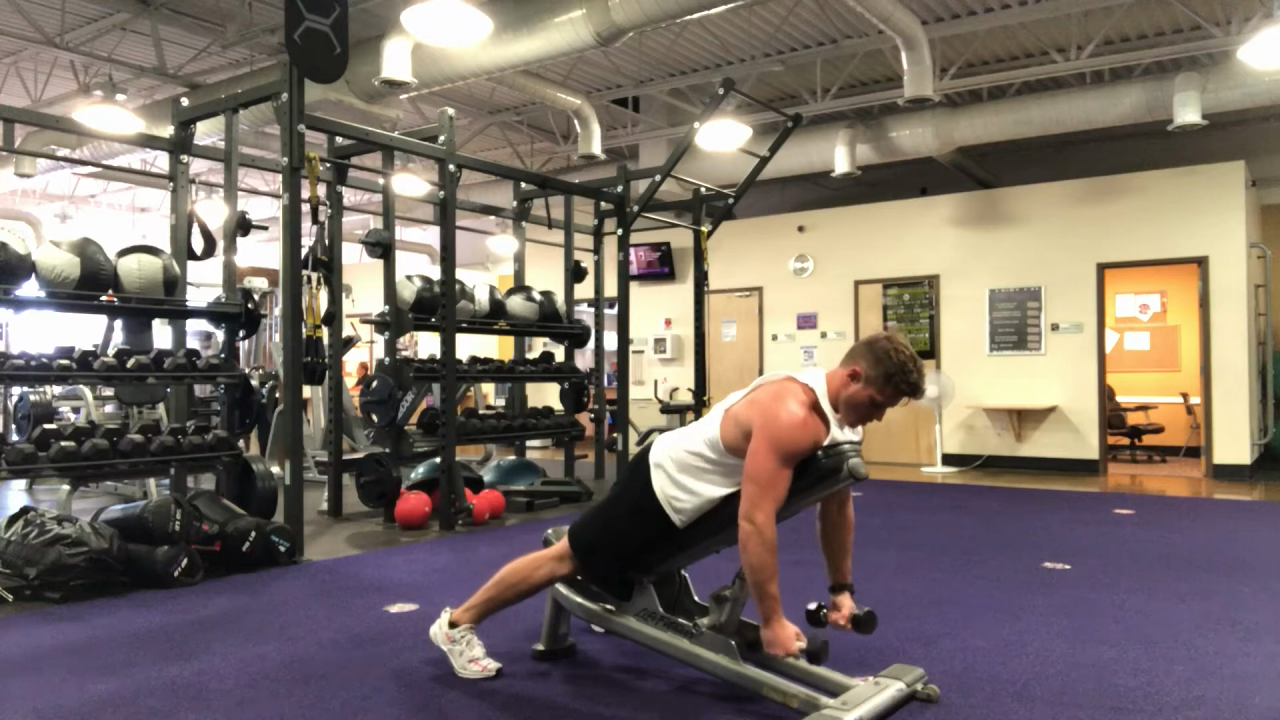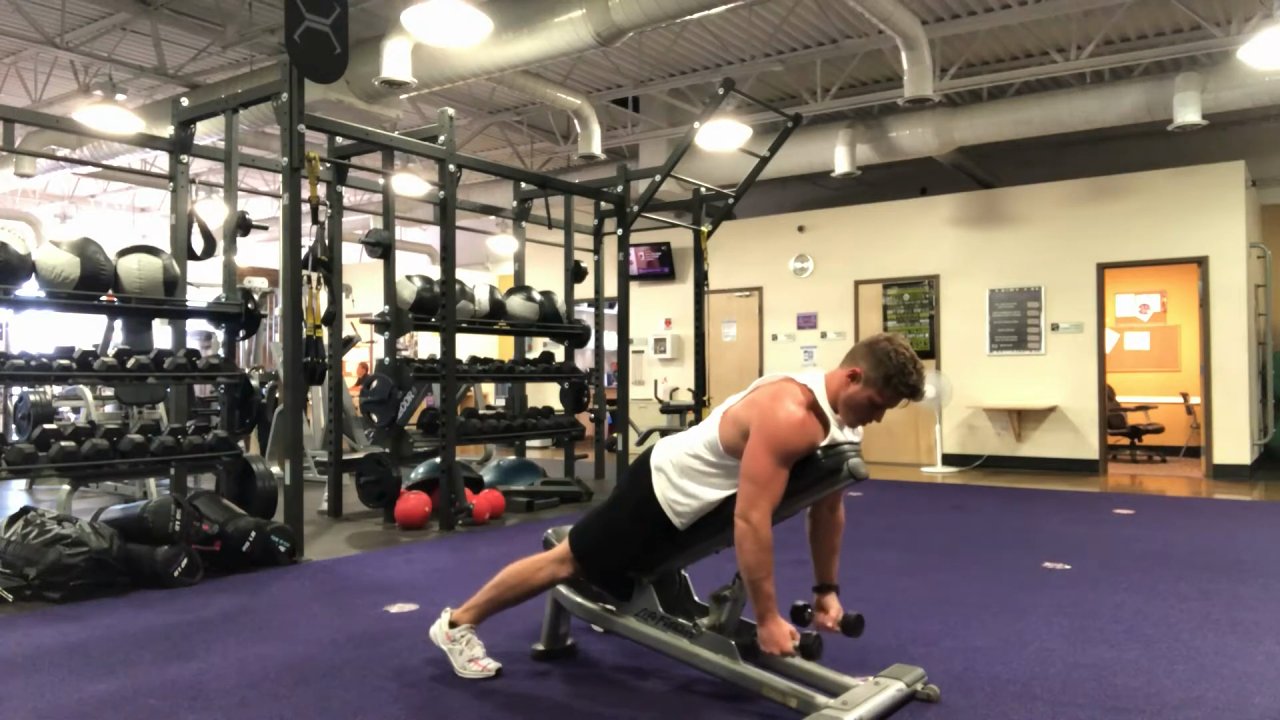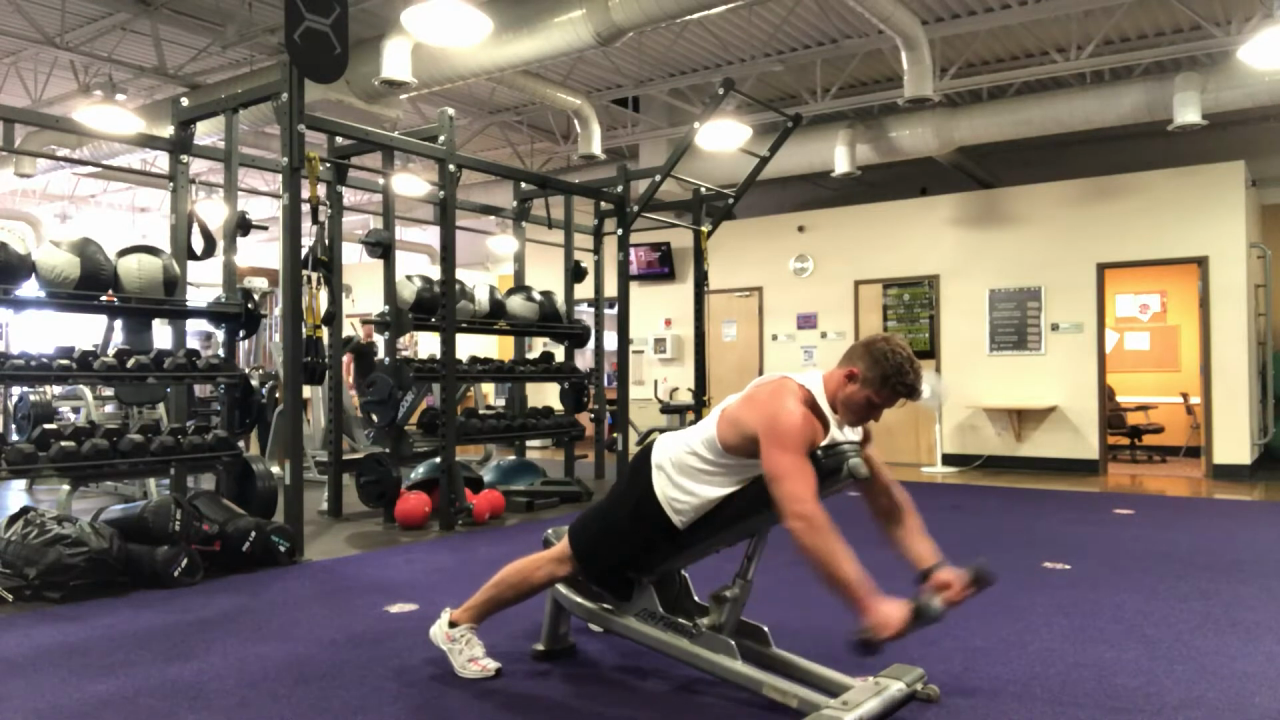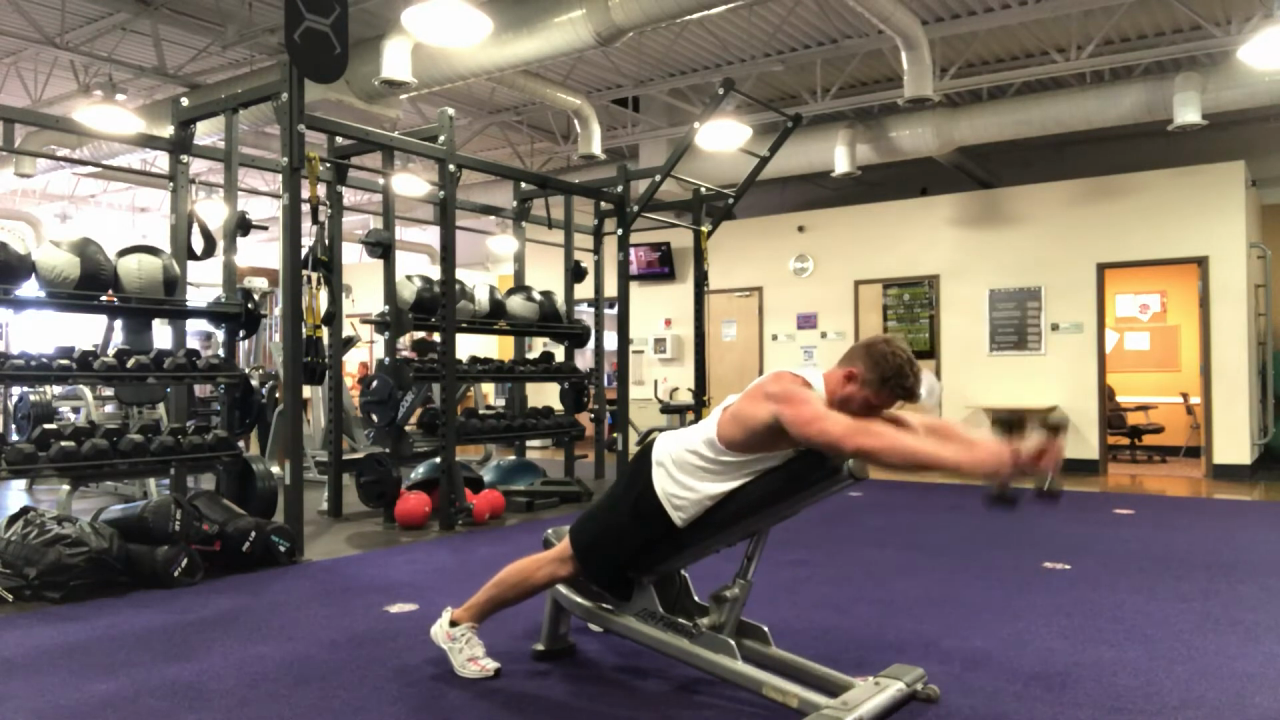
dt=1s
person 1, frame 1
left shoulder: (842, 414)
right shoulder: (792, 415)
left elbow: (836, 508)
right elbow: (755, 521)
left wrist: (842, 588)
right wrist: (773, 621)
left hip: (694, 493)
right hip: (664, 486)
right knee: (569, 556)
right ankle: (457, 623)
person 1, frame 2
left shoulder: (841, 416)
right shoulder: (790, 415)
left elbow: (827, 508)
right elbow: (750, 519)
left wrist: (827, 589)
right wrist: (767, 619)
left hip: (692, 499)
right hip: (663, 494)
right knee: (569, 560)
right ankle: (458, 623)
person 1, frame 3
left shoulder: (847, 413)
right shoulder: (786, 411)
left elbow: (887, 493)
right elbow: (802, 518)
left wrist: (933, 567)
right wrist: (869, 604)
left hip: (695, 506)
right hip: (662, 492)
right knee: (565, 560)
right ankle: (458, 623)
person 1, frame 4
left shoulder: (846, 399)
right shoulder: (792, 397)
left elbow: (923, 431)
right elbow: (863, 445)
left wrist: (1014, 455)
right wrist: (981, 462)
left hip: (695, 500)
right hip: (662, 486)
left knee: (616, 562)
right knee: (568, 559)
right ankle: (459, 624)
